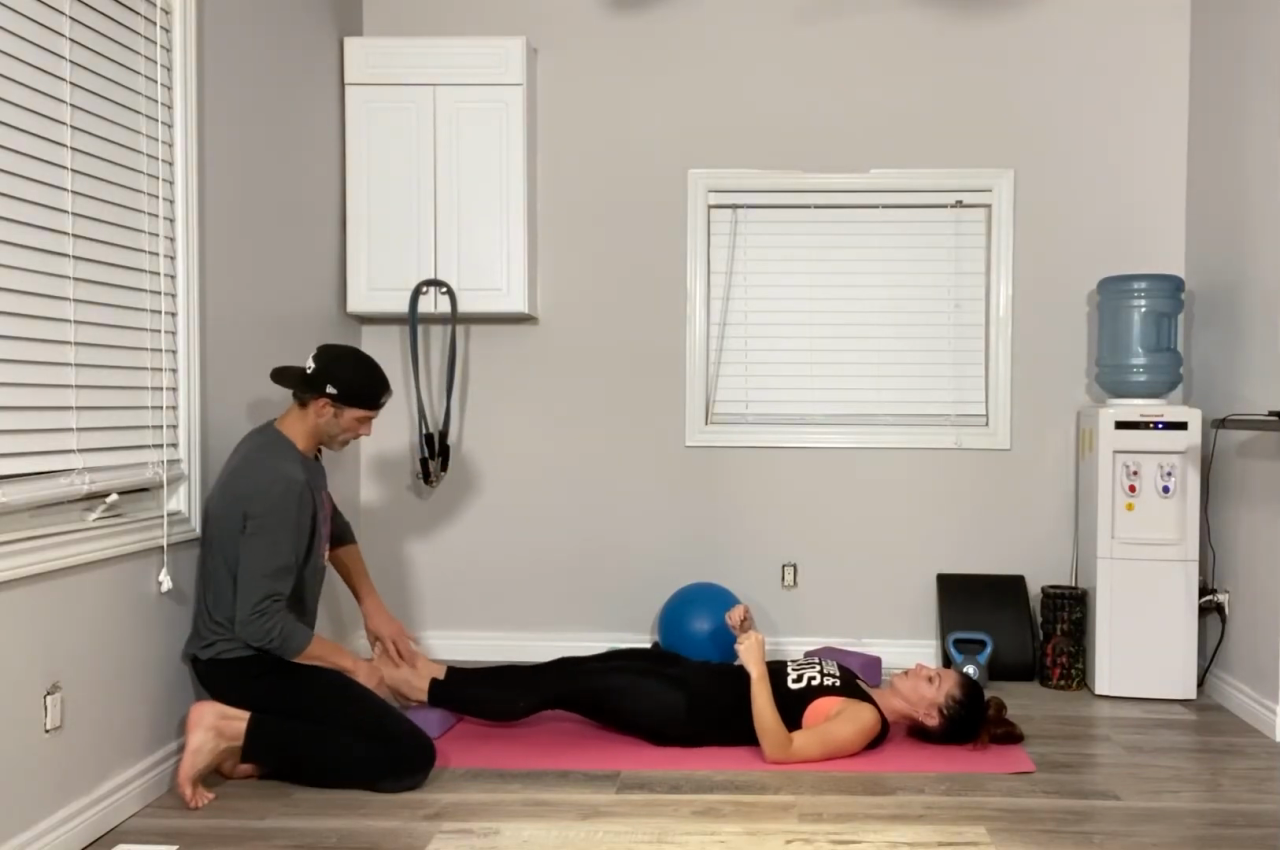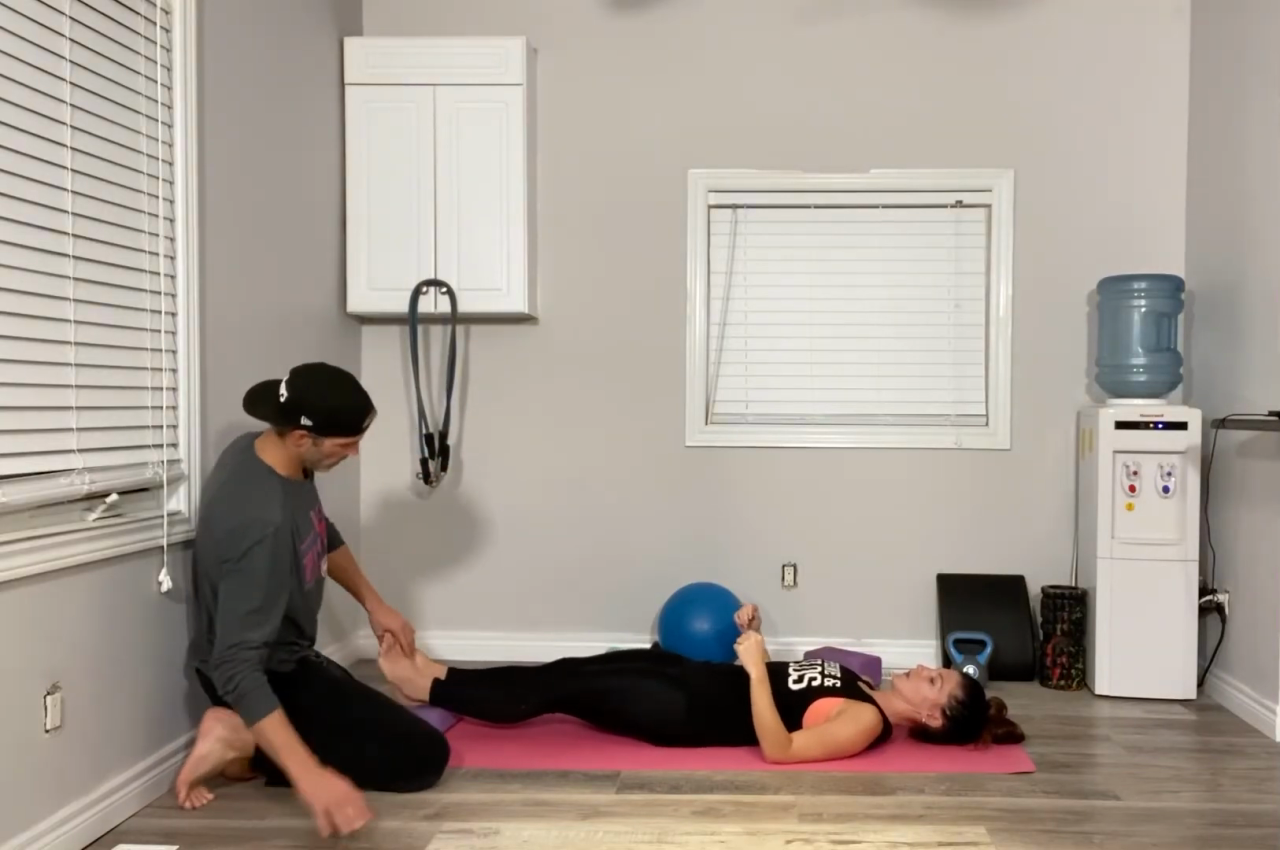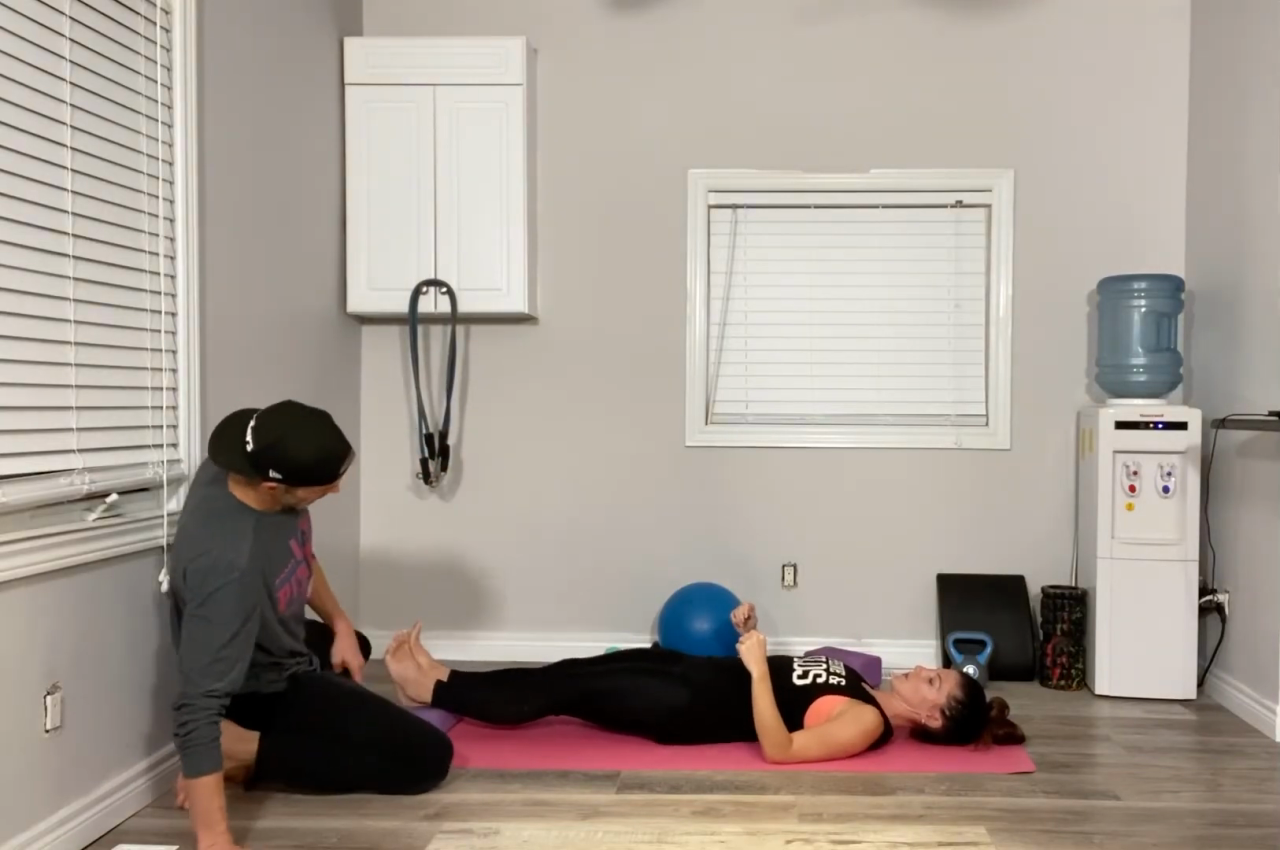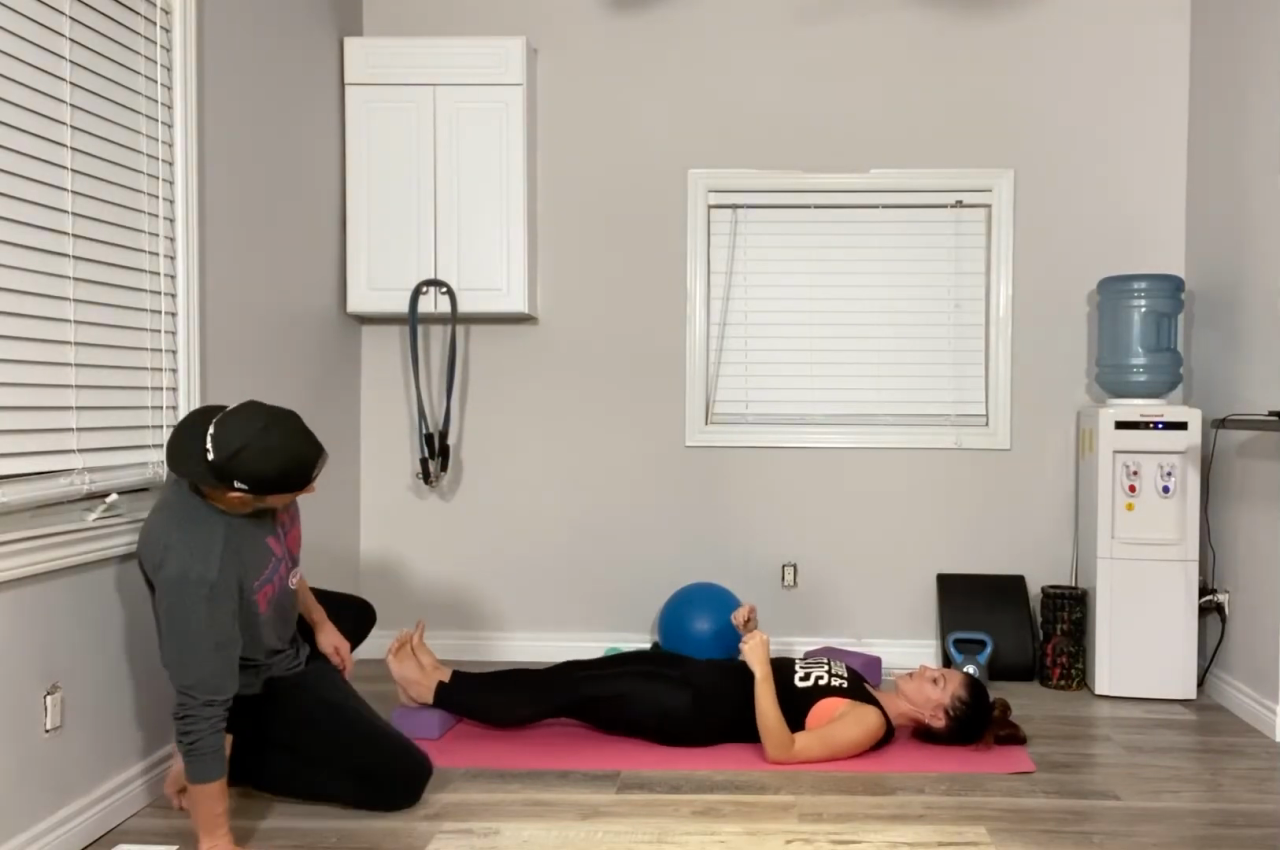
dt=0.5s
person 1, frame 1
left shoulder: (866, 722)
right shoulder: (862, 689)
left elbow: (778, 748)
left wrist: (754, 667)
right wrist: (749, 637)
left hip: (699, 712)
right hip: (707, 678)
left knee: (569, 687)
right knee: (573, 668)
left ankle: (429, 689)
right ankle: (440, 675)
person 1, frame 2
left shoulder: (867, 723)
right shoulder: (865, 691)
left elbow: (778, 748)
left wrist: (754, 666)
right wrist: (753, 638)
left hip: (699, 714)
right hip: (705, 677)
left knee: (567, 692)
right knee: (575, 669)
left ankle: (429, 689)
right ankle: (443, 675)
person 1, frame 3
left shoulder: (868, 724)
right shoulder: (865, 691)
left elbow: (778, 748)
left wrist: (755, 665)
right wrist: (751, 637)
left hip: (701, 708)
right hip: (705, 671)
left knee: (570, 693)
right knee: (574, 671)
left ankle: (432, 691)
right ankle: (443, 676)
person 1, frame 4
left shoulder: (870, 724)
right shoulder: (868, 692)
left elbow: (779, 748)
left wrist: (759, 666)
right wrist: (753, 636)
left hip: (703, 711)
right hip: (708, 676)
left knee: (570, 696)
right knee: (574, 673)
left ankle: (432, 691)
right ankle: (444, 675)
person 2, frame 1
left shoulder: (277, 445)
right shoulder: (280, 482)
left elbow: (335, 531)
right elbow: (260, 622)
left wrist: (372, 605)
right wrist: (353, 665)
left hip: (251, 653)
right hip: (247, 662)
left knee: (370, 720)
right knee: (410, 756)
left ankle: (249, 742)
right ankle: (235, 730)
person 2, frame 2
left shoulder: (261, 451)
right shoulder: (260, 521)
left elbow: (325, 536)
right elbow: (237, 666)
left wrist: (371, 601)
right wrist: (308, 775)
left hip: (280, 653)
right hip: (269, 672)
left knee: (353, 696)
right knee: (424, 756)
left ankle: (252, 740)
right ankle: (241, 740)
person 2, frame 3
left shoulder: (245, 468)
right shoulder: (227, 563)
left elbow: (301, 556)
right elbow: (196, 705)
left wrist: (340, 625)
left hip: (280, 650)
right hip: (263, 688)
left knee: (356, 650)
right knee: (428, 758)
left ankle: (248, 740)
right ankle: (247, 750)
person 2, frame 4
left shoulder: (250, 467)
right shoulder: (195, 565)
right elbow: (198, 707)
left wrist: (320, 622)
left hip: (284, 631)
right hip: (257, 677)
left knee: (357, 615)
right knee: (403, 778)
right ankle: (223, 754)
